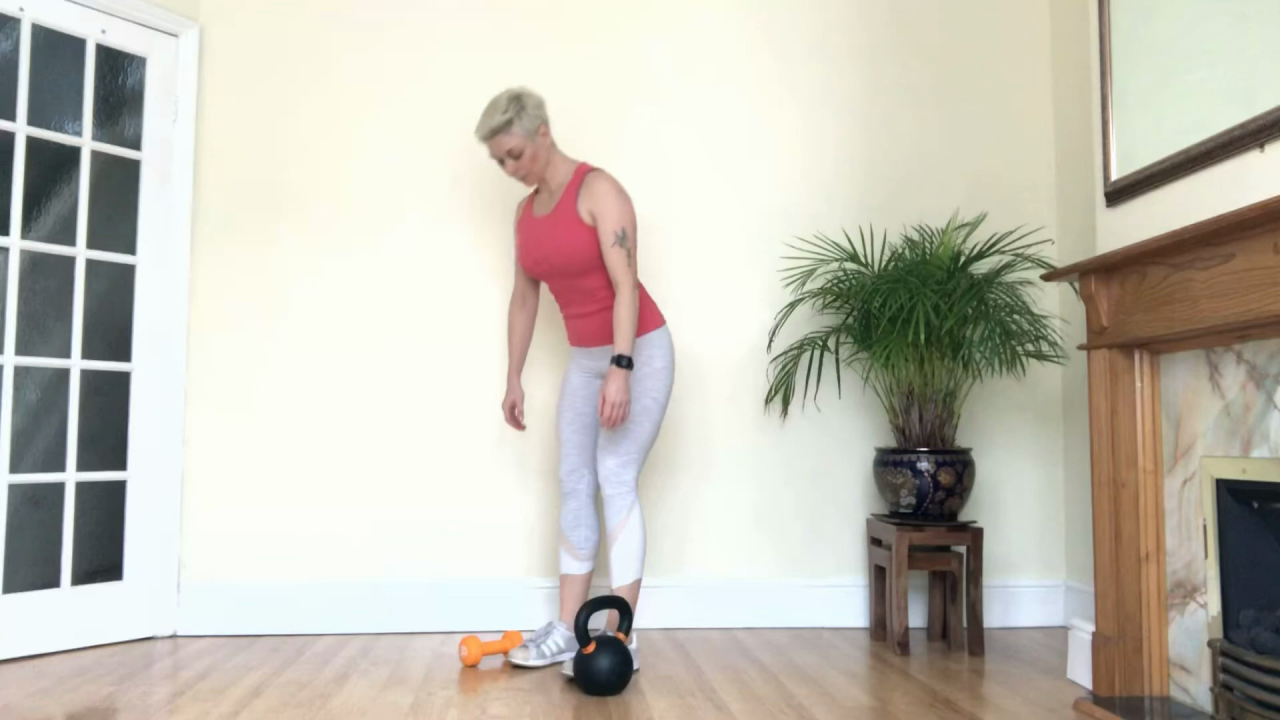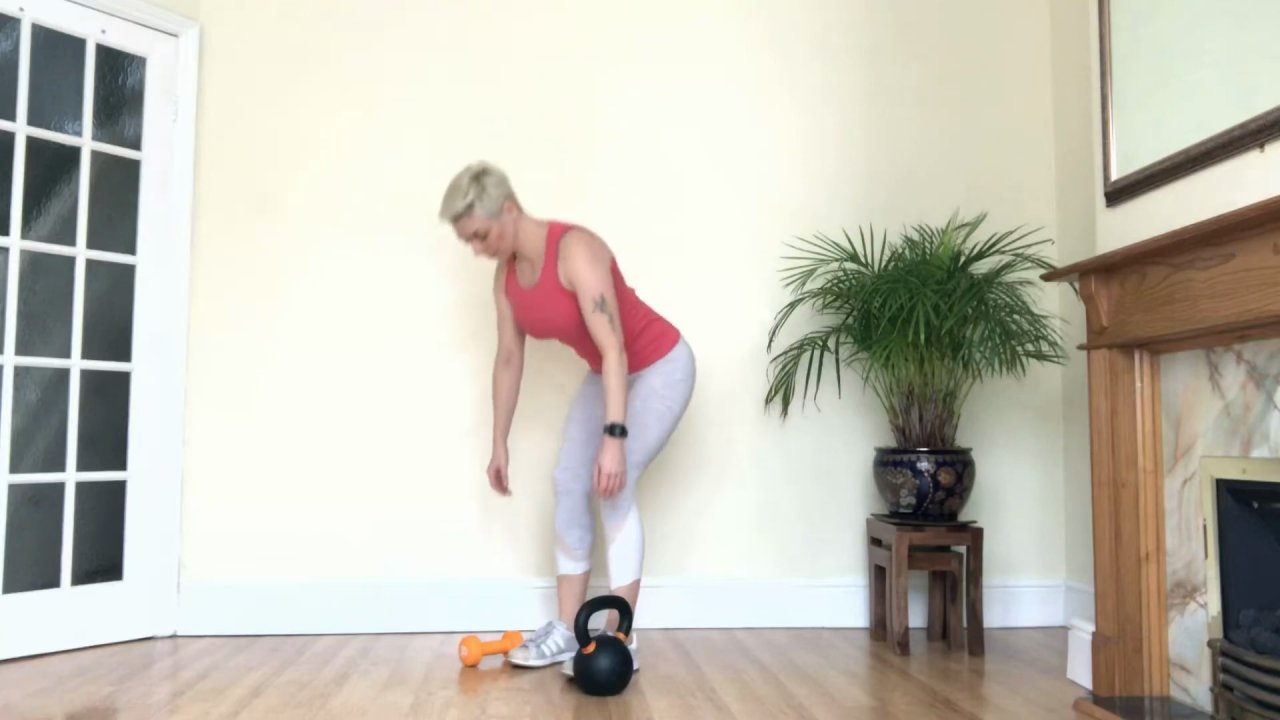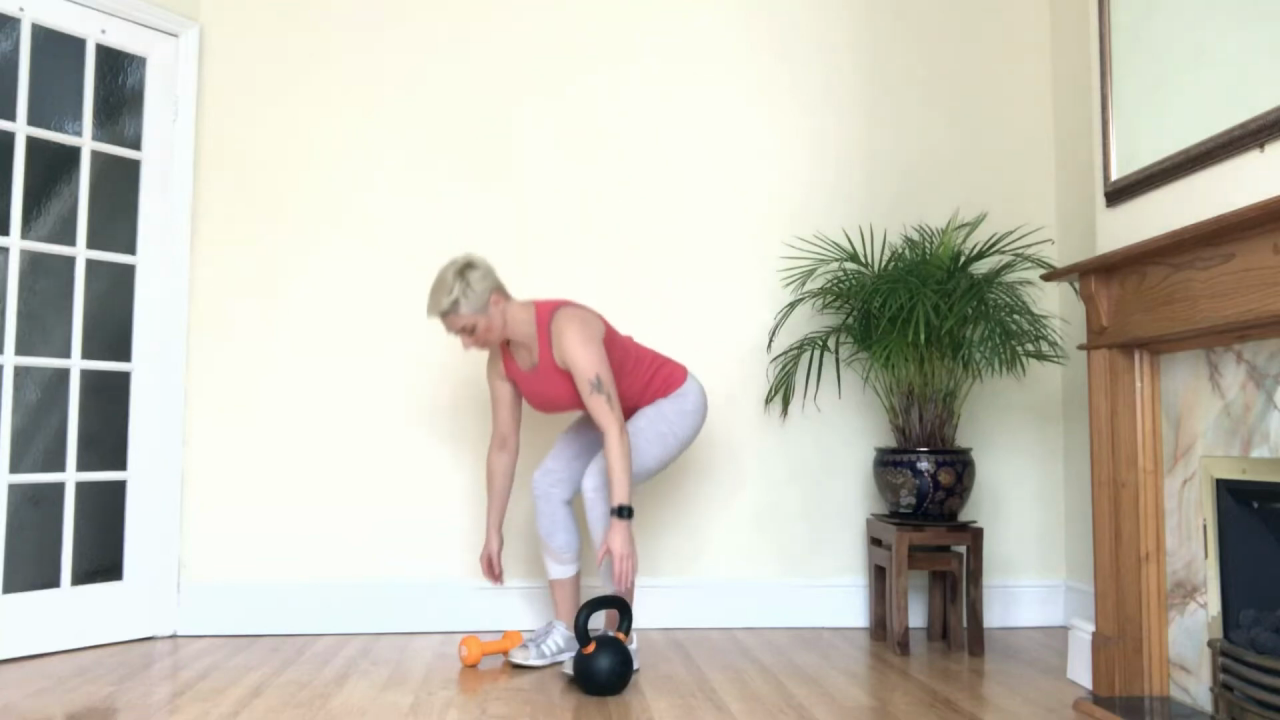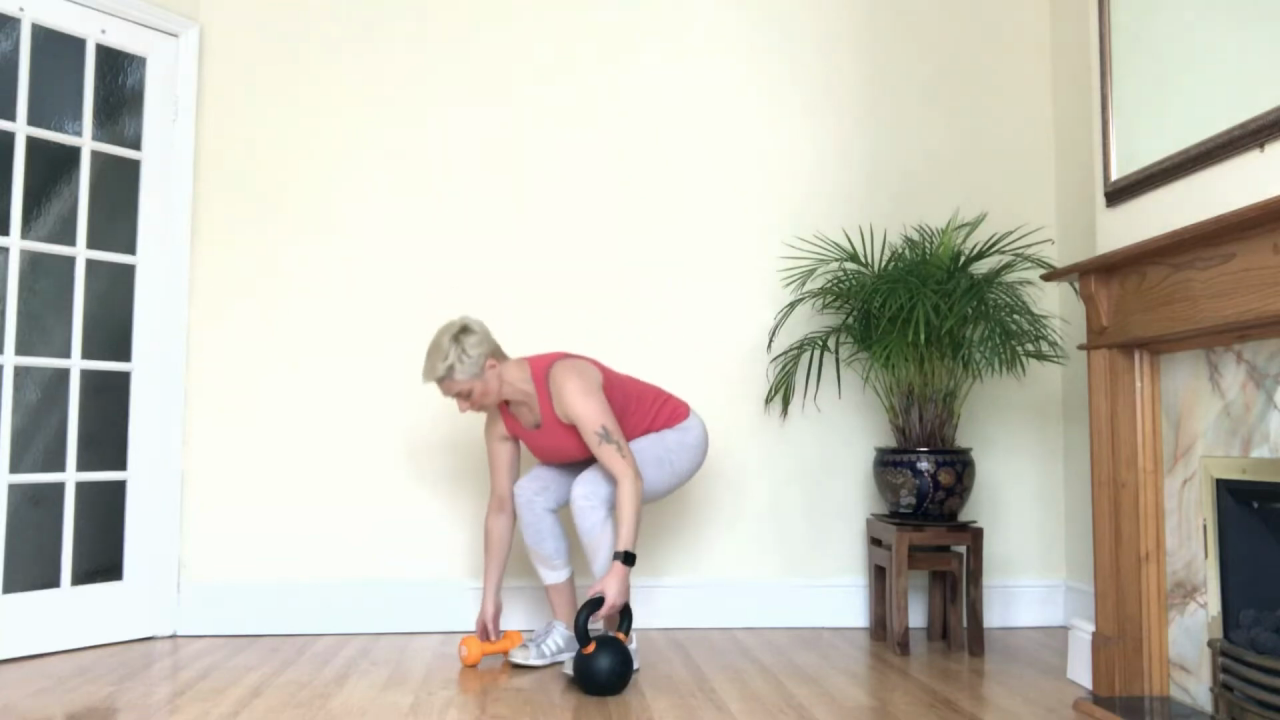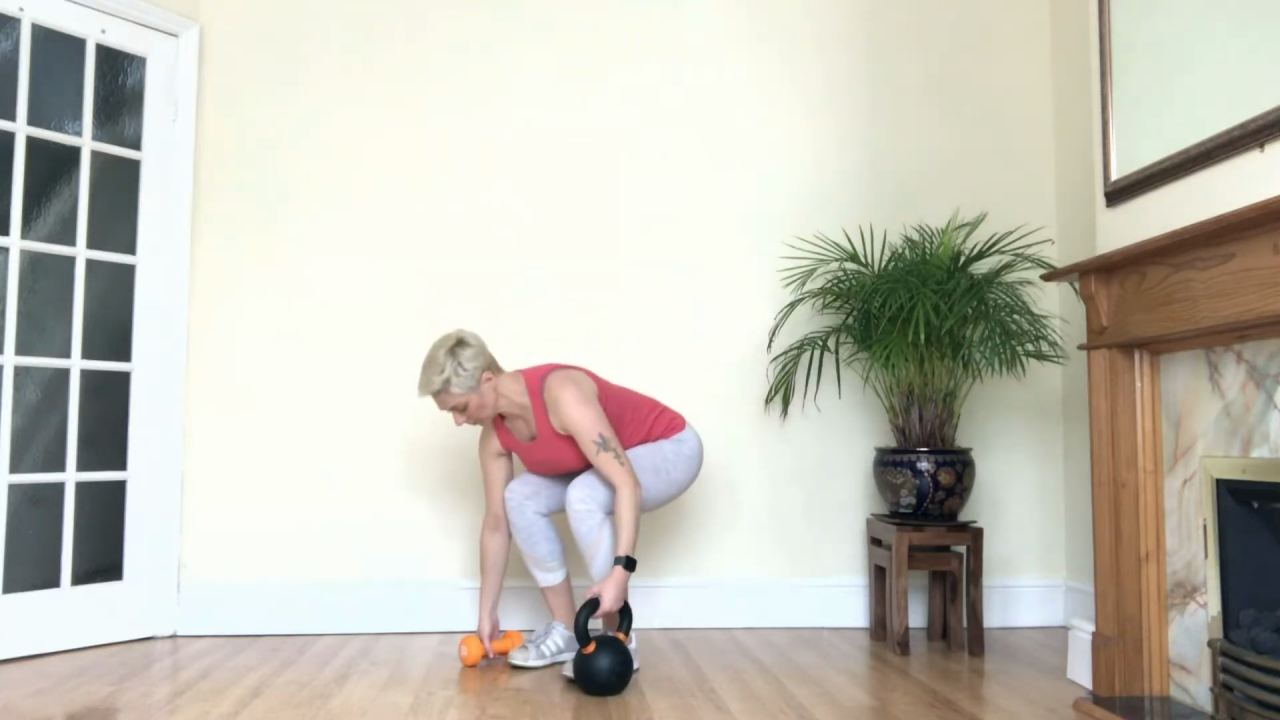
dt=0.4s
person 1, frame 1
left shoulder: (599, 189)
right shoulder: (527, 212)
left elbow: (625, 285)
right elbow: (523, 300)
left wrist: (621, 368)
right wrist: (514, 379)
left hip: (637, 351)
right hip: (583, 358)
left knee: (616, 482)
right knee: (573, 484)
left ankle: (620, 638)
right ankle: (568, 630)
person 1, frame 2
left shoulder: (576, 250)
right shoulder: (507, 275)
left elbow: (615, 348)
right elbow: (508, 360)
left wrist: (615, 438)
right wrist: (499, 444)
left hip: (659, 366)
right hip: (607, 375)
left knee: (613, 486)
right knee: (569, 482)
left ankle: (620, 639)
right ankle: (567, 630)
person 1, frame 3
left shoulder: (567, 329)
right shoulder: (501, 358)
left elbow: (614, 430)
right elbow: (503, 444)
left wrist: (621, 520)
right wrist: (493, 533)
left hip: (671, 402)
right hip: (621, 410)
left knee: (598, 484)
right knee: (547, 484)
right ankle: (566, 629)
person 1, frame 4
left shoulder: (565, 383)
right shoulder: (501, 418)
left elbow: (628, 476)
right elbow: (502, 507)
left wrist: (621, 566)
right wrist: (490, 598)
left hip: (675, 437)
right hip: (616, 445)
left knee: (589, 492)
right knee: (530, 493)
right ankle: (566, 630)
person 1, frame 5
left shoulder: (561, 393)
right shoulder: (495, 434)
left elbow: (627, 483)
right elbow: (496, 524)
left wrist: (621, 570)
right wrist: (486, 614)
left hip: (670, 448)
right hip: (608, 458)
left knee: (583, 496)
right knee: (520, 497)
right ankle: (565, 631)
